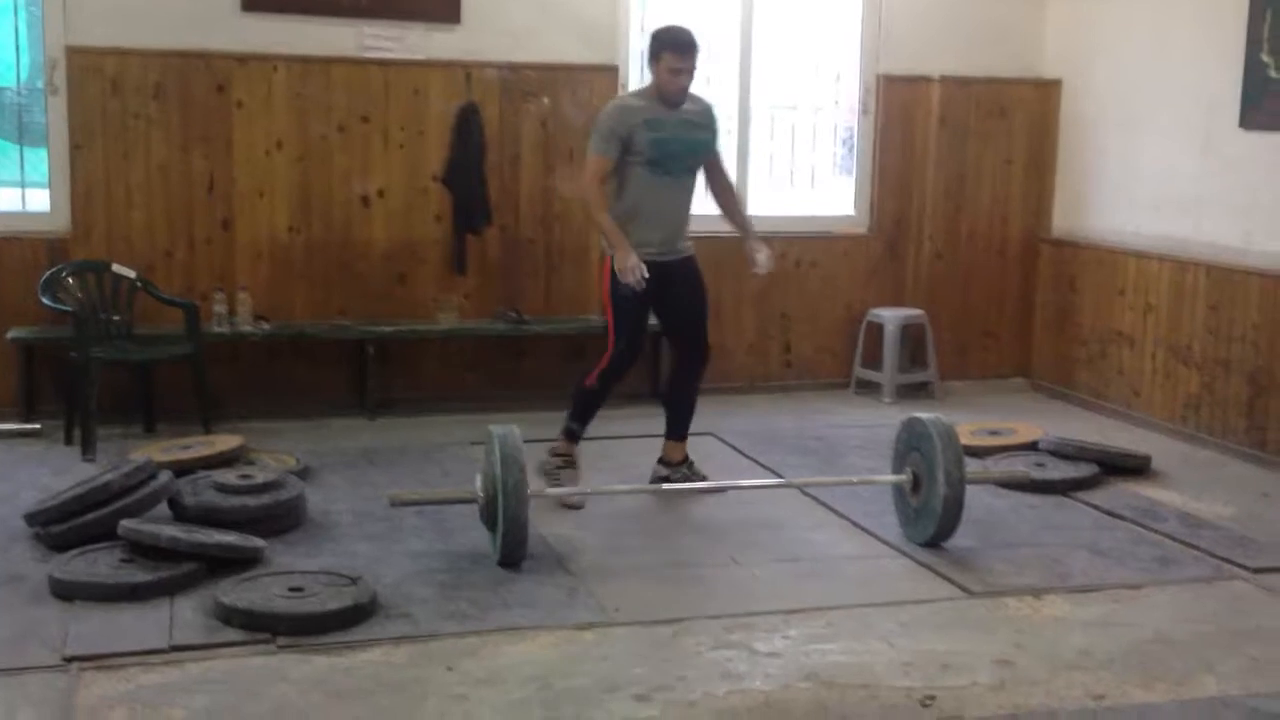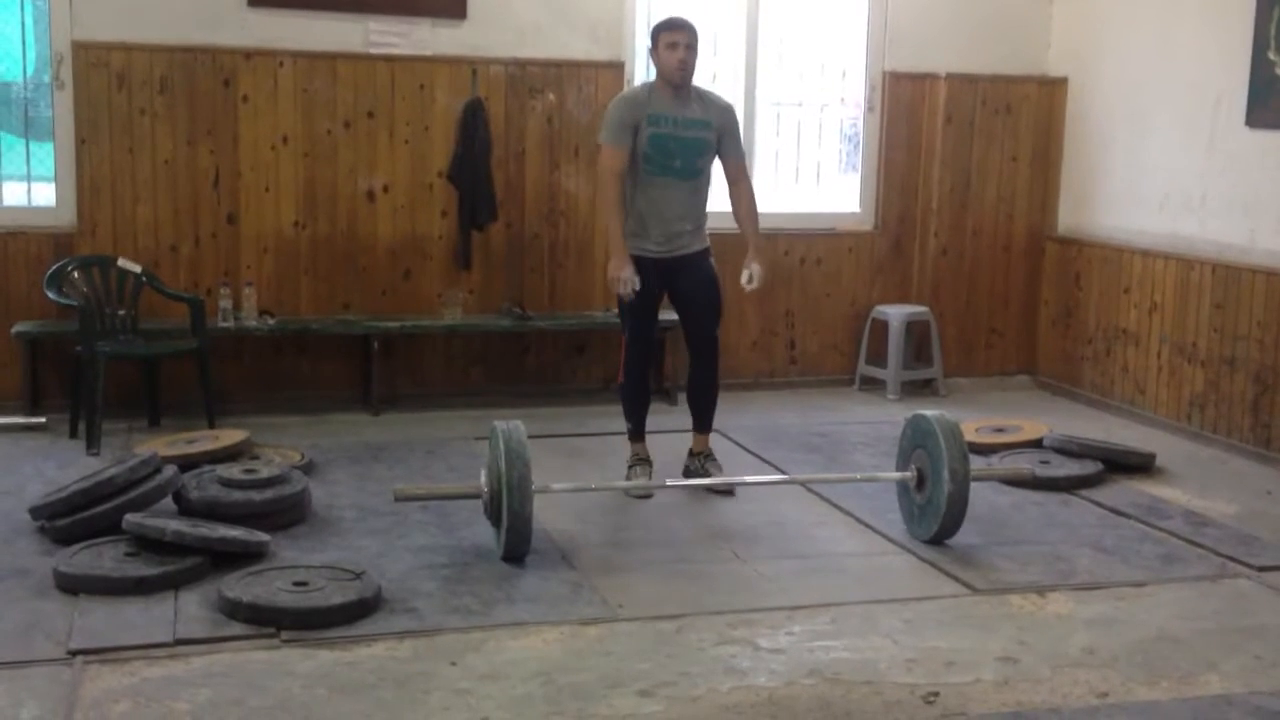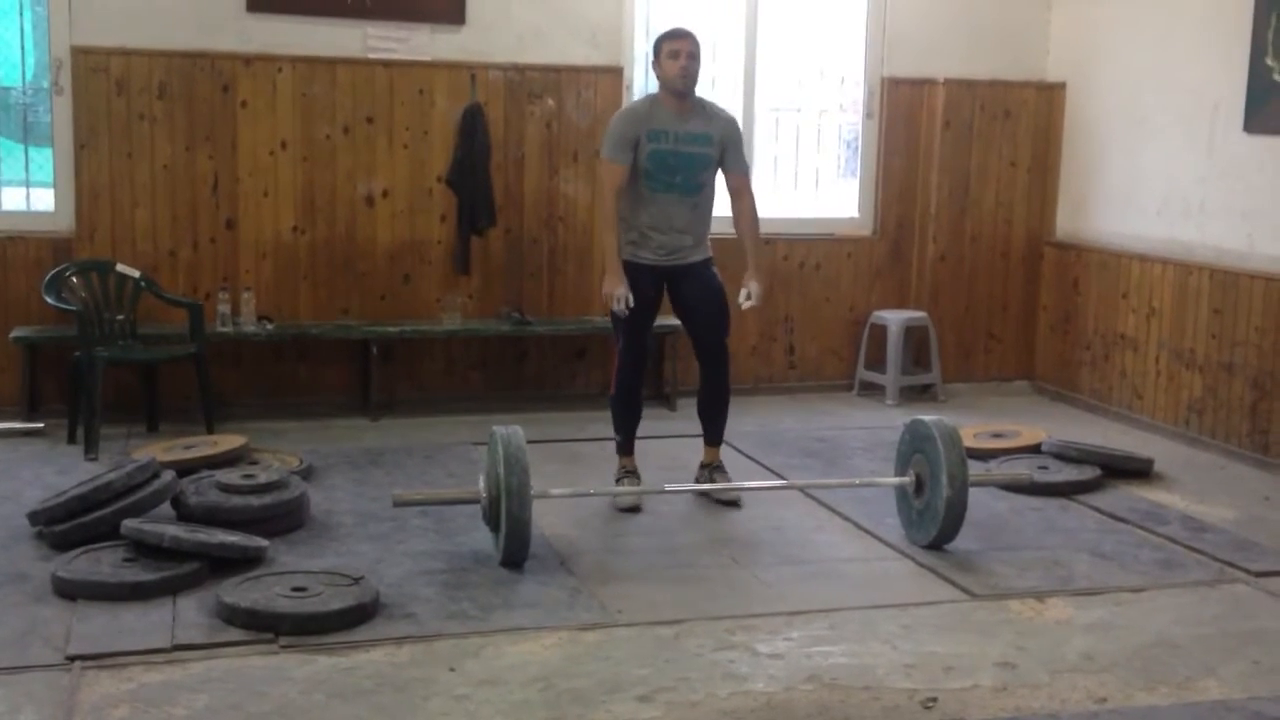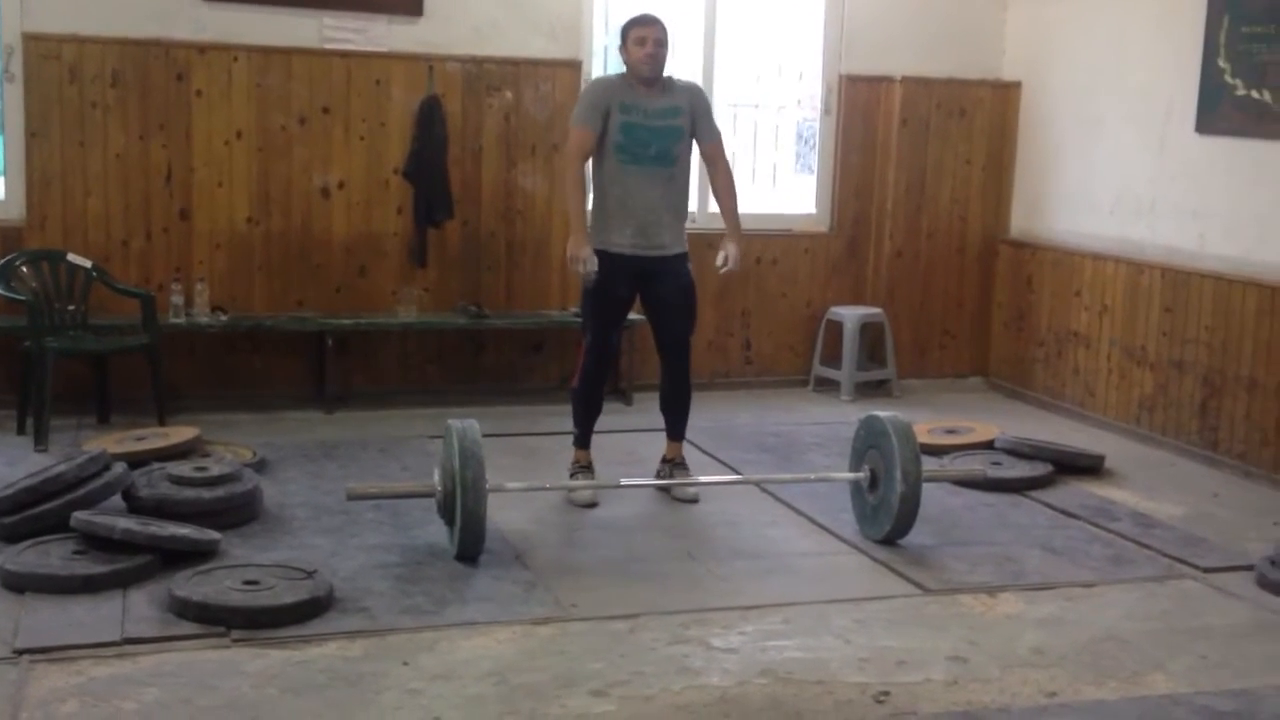
dt=0.7s
person 1, frame 1
left shoulder: (702, 114)
right shoulder: (623, 113)
left elbow: (718, 179)
right elbow: (593, 185)
left wrist: (750, 236)
right wrist: (622, 248)
left hip: (678, 258)
right hip: (632, 258)
left knee: (693, 355)
right knee: (619, 357)
left ankle: (674, 461)
right ankle: (561, 454)
person 1, frame 2
left shoulder: (719, 112)
right shoulder: (629, 106)
left elbow: (739, 182)
right elbow: (611, 180)
left wrist: (752, 252)
right wrist: (618, 254)
left hip: (693, 253)
right hip: (640, 255)
left knee: (706, 351)
right knee: (638, 354)
left ankle: (700, 453)
right ankle: (639, 454)
person 1, frame 3
left shoulder: (722, 124)
right shoulder: (631, 120)
left elbow: (742, 197)
right elbow: (610, 197)
left wrist: (751, 270)
right wrist: (613, 271)
left hip: (695, 260)
right hip: (639, 260)
left knee: (716, 359)
right knee: (631, 363)
left ankle: (712, 464)
right ankle: (626, 468)
person 1, frame 4
left shoulder: (690, 97)
right shoulder: (603, 93)
left elbow: (717, 164)
right elbow: (575, 159)
left wrist: (731, 232)
right wrist: (578, 232)
left hip: (669, 253)
right hip: (611, 251)
left knee: (677, 357)
right knee: (596, 357)
left ankle: (672, 460)
right ankle: (581, 462)
